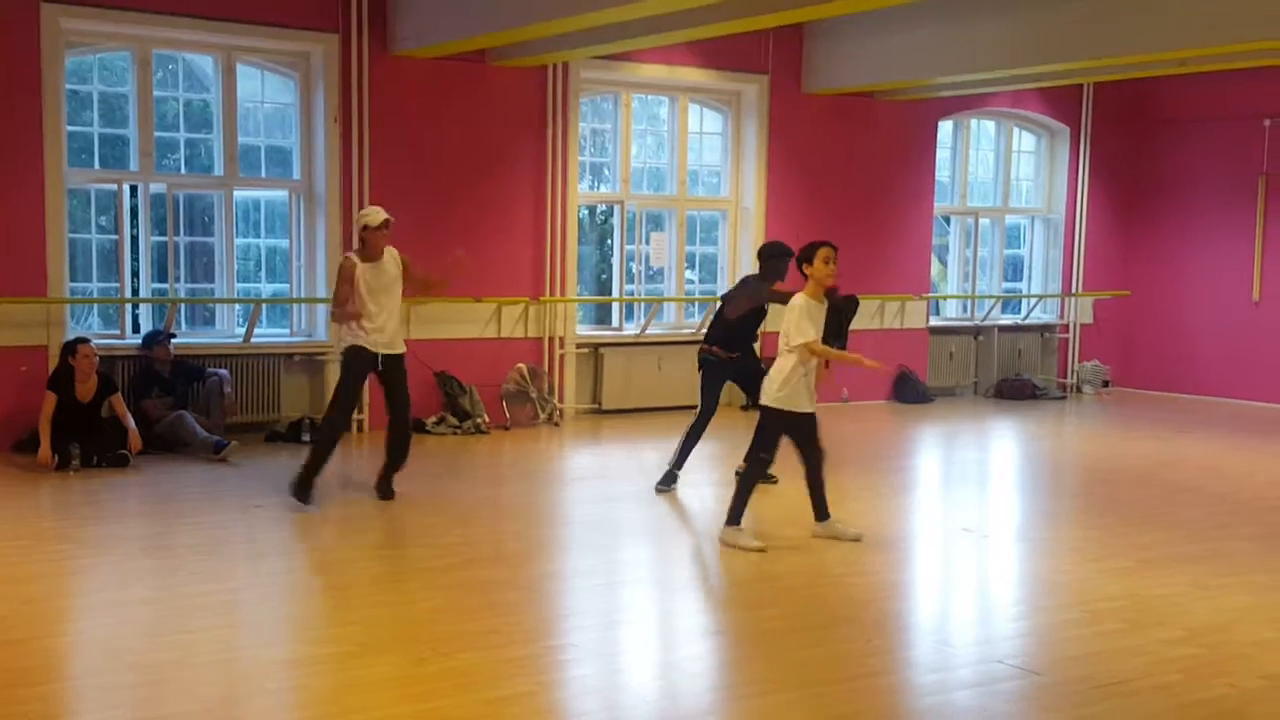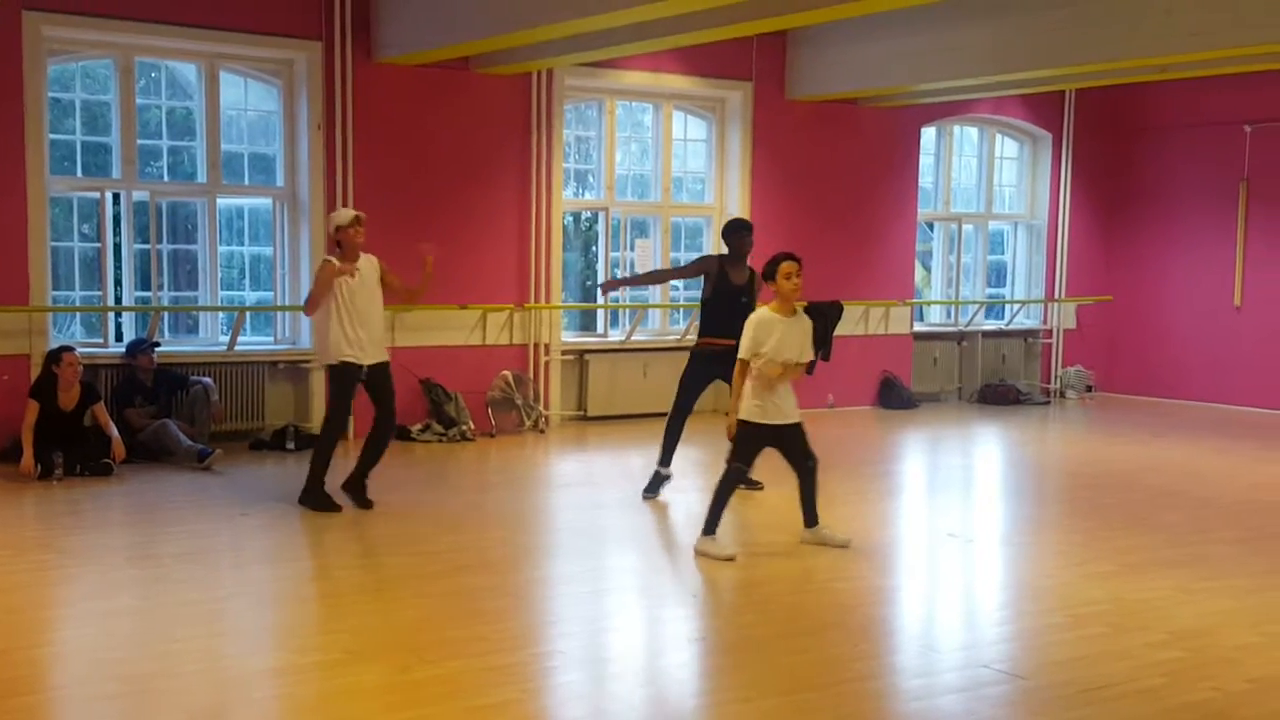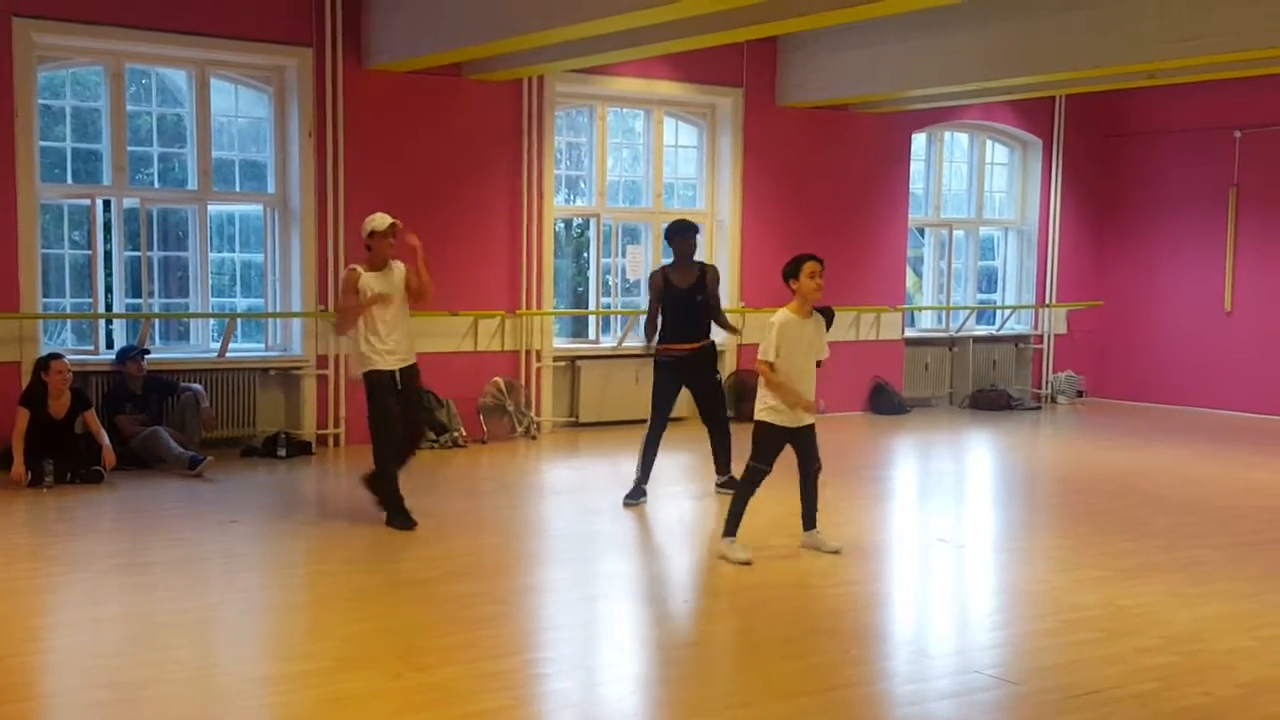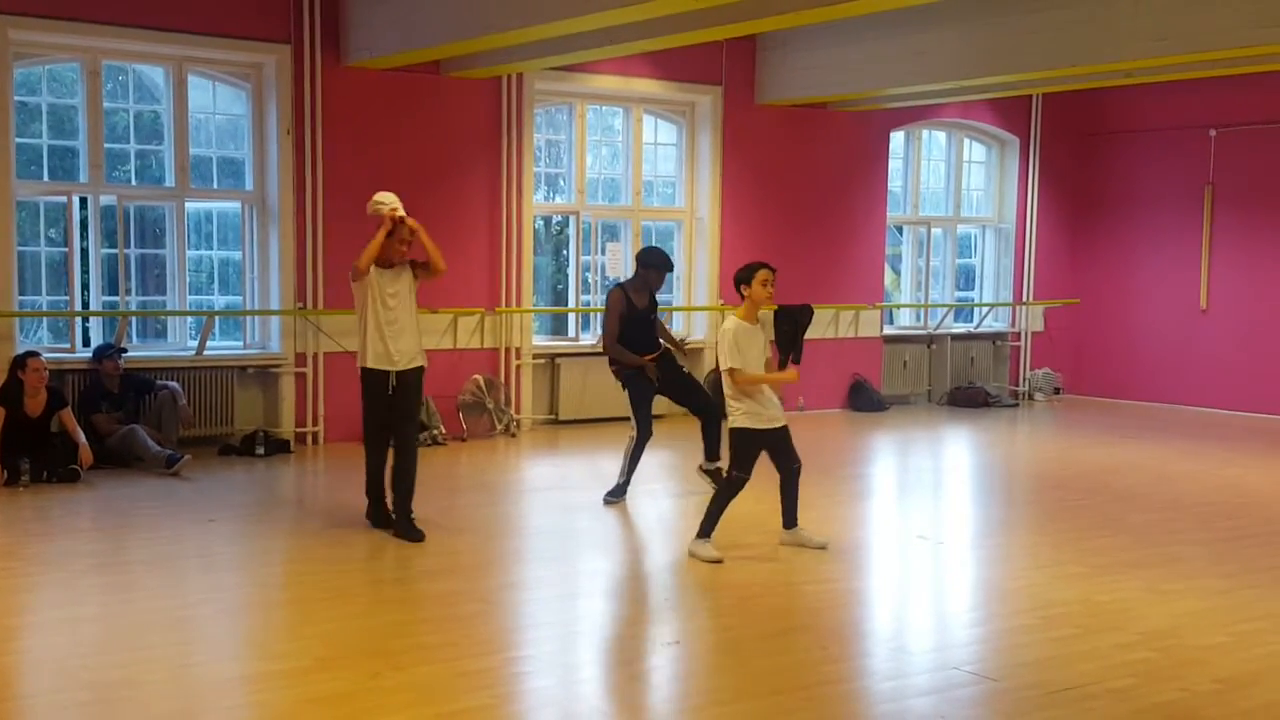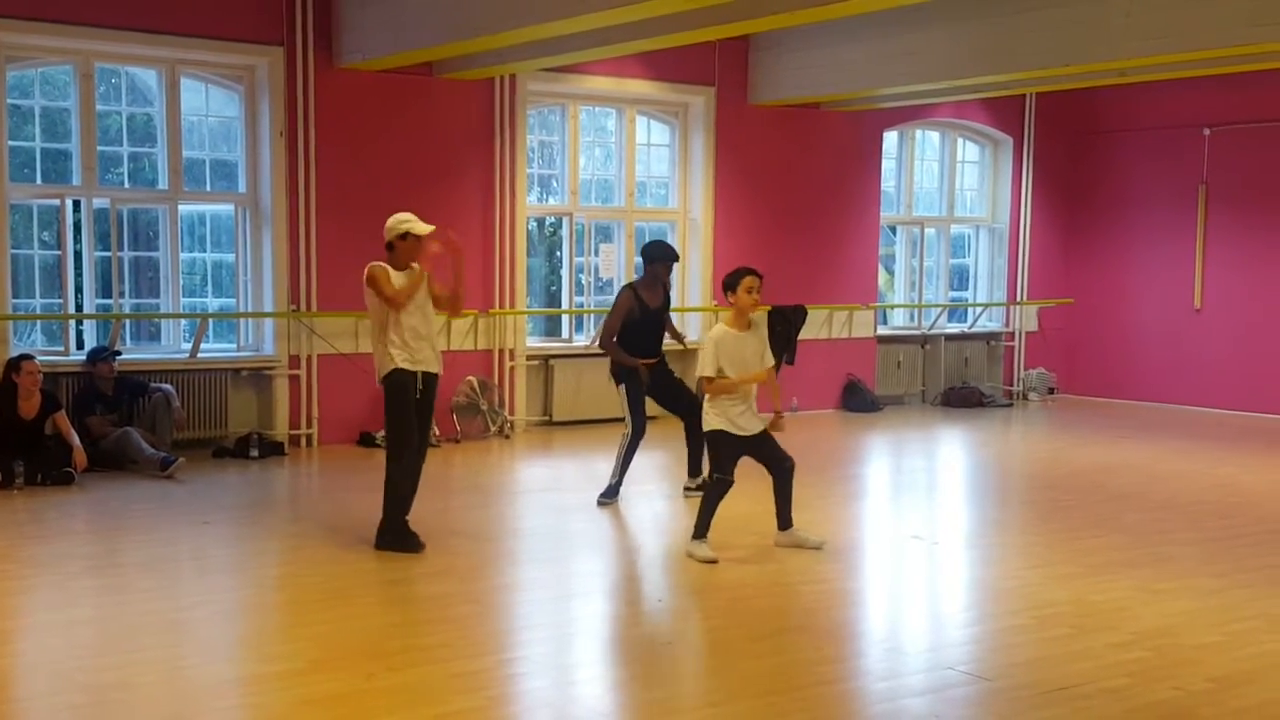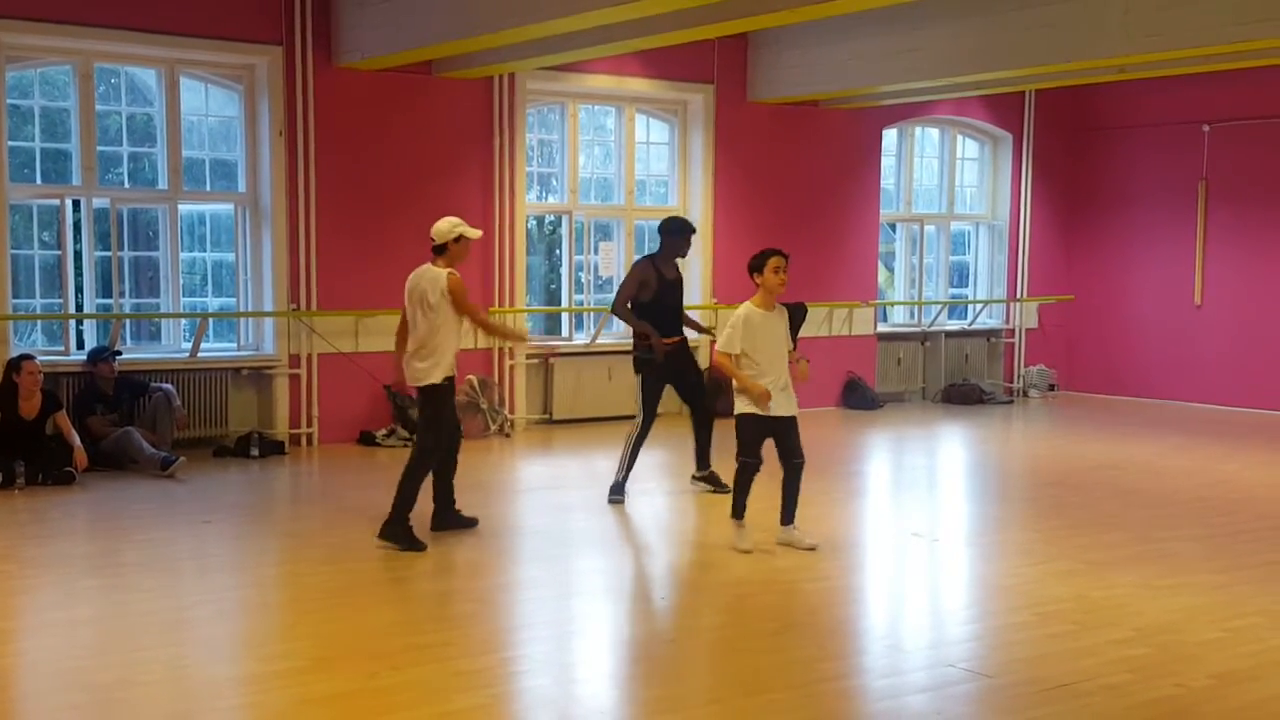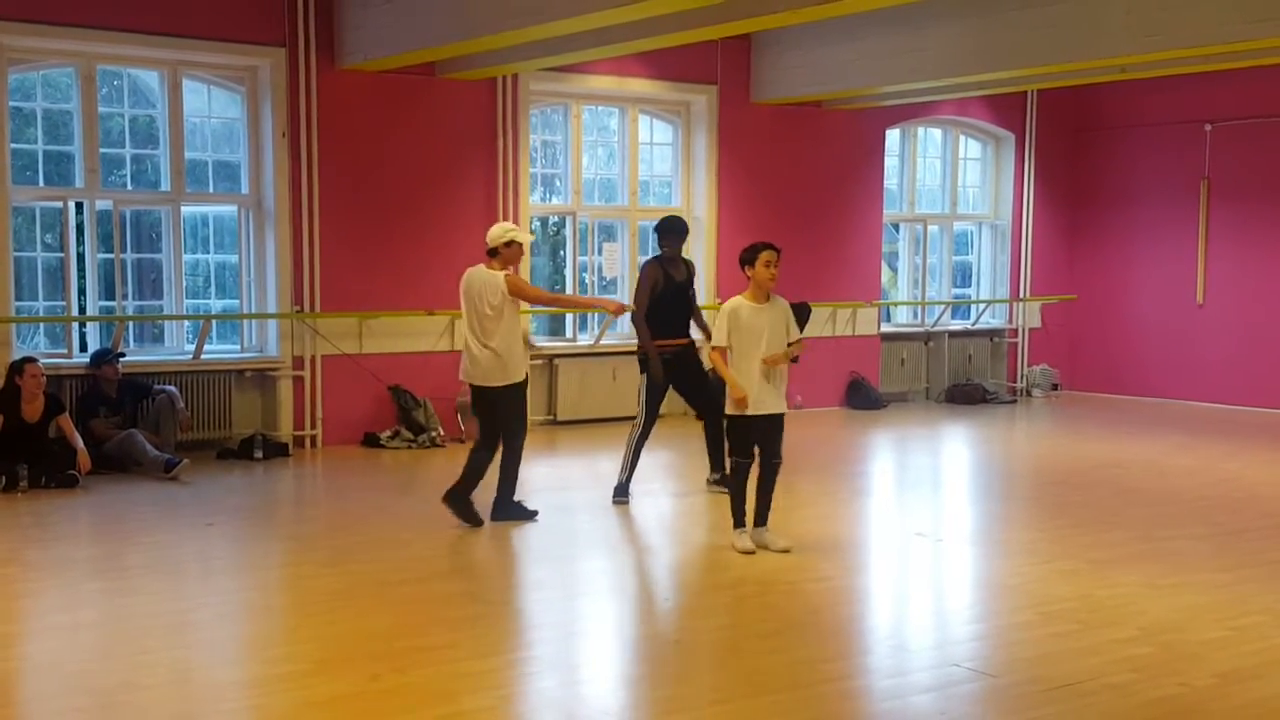
dt=0.7s
person 1, frame 1
left shoulder: (396, 258)
right shoulder: (350, 265)
left elbow: (427, 286)
right elbow: (336, 313)
right wrist: (351, 313)
left hip: (393, 347)
right hip: (359, 345)
left knee: (401, 414)
right knee: (341, 409)
left ankle: (386, 477)
right ankle: (308, 476)
person 1, frame 2
left shoulder: (374, 264)
right shoulder: (329, 267)
left elbow: (408, 296)
right elbow: (309, 309)
left wrist: (426, 274)
right wrist: (333, 276)
left hip: (376, 354)
right hip: (344, 356)
left knee: (386, 419)
right knee: (337, 422)
left ankle: (357, 481)
right ankle: (313, 489)
person 1, frame 3
left shoulder: (401, 270)
right shoulder: (355, 275)
left elbow: (426, 296)
right elbow: (342, 326)
left wrist: (418, 256)
right wrist: (368, 301)
left hip: (406, 360)
right hip: (375, 364)
left knee: (415, 430)
right knee: (387, 435)
left ankle: (378, 478)
right ankle: (394, 506)
person 1, frame 4
left shoulder: (411, 269)
right shoulder: (363, 274)
left elbow: (440, 268)
right elbow: (362, 264)
left wrist: (417, 228)
right wrist: (386, 225)
left hip: (410, 365)
right hip: (375, 366)
left knee: (406, 441)
right knee: (376, 441)
left ankle: (403, 516)
right ankle: (376, 505)
person 1, frame 5
left shoulder: (420, 273)
right shoulder: (378, 272)
left elbow: (454, 307)
right elbow: (397, 300)
left wrist: (457, 265)
right wrist: (427, 268)
left hip: (426, 369)
right hip: (397, 369)
left knee: (416, 449)
right knee: (403, 450)
left ankle: (397, 520)
right ankle: (390, 530)
person 1, frame 6
left shoulder: (417, 276)
right shoulder: (450, 279)
left elbow: (404, 327)
right elbow: (483, 322)
left wrist: (401, 365)
right wrist: (527, 339)
left hip: (421, 370)
right hip: (438, 373)
left knee: (449, 440)
right knee: (430, 449)
left ankle: (445, 512)
right ankle: (396, 524)
person 1, frame 7
left shoulder: (470, 277)
right shoulder: (507, 281)
right elbow: (556, 301)
left wrist: (520, 337)
right wrist: (602, 303)
left hip: (477, 372)
right hip: (506, 373)
left knee: (488, 437)
right knee: (513, 437)
left ankle: (460, 493)
right ankle: (504, 503)
person 2, frame 1
left shoulder: (822, 304)
right shoulder: (799, 305)
right elbow: (813, 348)
left wrist: (818, 378)
right wrist: (855, 359)
left hip: (804, 400)
right hip: (780, 397)
left knee: (814, 457)
right knee: (760, 459)
left ankle: (823, 521)
right ankle: (732, 526)
person 2, frame 2
left shoulder: (804, 322)
right shoulder: (758, 320)
left elbow: (801, 366)
right elbow: (741, 367)
left wrist: (782, 370)
right wrist: (733, 411)
left hip: (786, 413)
right hip: (753, 413)
left knee: (807, 464)
right knee: (735, 472)
left ankle: (812, 528)
right ankle: (707, 537)
person 2, frame 3
left shoulder: (819, 322)
right shoulder: (780, 322)
right elbow: (764, 368)
left wrist: (807, 401)
right wrist: (796, 398)
left hip: (803, 416)
right hip: (773, 413)
left knee: (811, 469)
right knee: (755, 472)
left ankle: (810, 532)
right ankle: (729, 538)
person 2, frame 4
left shoulder: (759, 326)
right shoulder: (730, 329)
right elbow: (736, 377)
left wrist: (778, 382)
right wrist: (779, 377)
left hip: (771, 414)
right hip: (745, 419)
left knee: (791, 467)
right knee: (736, 479)
left ankle: (790, 530)
right ankle: (701, 539)
person 2, frame 5
left shoulder: (759, 331)
right shoulder: (716, 337)
left elbow: (769, 373)
right elbow: (709, 386)
left wrist: (777, 411)
right wrist: (748, 380)
left hip: (750, 421)
right hip: (721, 423)
left knee: (784, 466)
right knee: (721, 480)
left ankle: (786, 530)
right ankle: (697, 540)
person 2, frame 6
left shoulder: (782, 313)
right shoulder: (744, 315)
right elbow: (720, 357)
left wrist: (800, 362)
right wrist: (750, 385)
left hip: (783, 404)
right hip: (750, 404)
left knee: (795, 462)
right knee: (749, 463)
left ankle: (787, 528)
right ankle: (738, 523)
person 2, frame 7
left shoulder: (781, 306)
right shoulder: (732, 308)
left elbow: (796, 344)
right elbow: (715, 352)
left wrist: (785, 355)
right wrist: (734, 384)
left hip: (774, 402)
right hip: (742, 404)
left knee: (772, 464)
right knee: (741, 465)
left ankle: (761, 529)
right ankle: (740, 529)
person 3, frame 1
left shoulder: (760, 288)
right shoulder: (752, 287)
left elbow: (726, 299)
right elbow: (781, 298)
left wrist: (746, 329)
left hip: (742, 356)
right hip: (715, 356)
right knee: (706, 411)
right ankle: (673, 470)
person 3, frame 2
left shoulder: (755, 279)
right shoulder: (711, 265)
right elbow: (669, 274)
right wrist: (623, 281)
left hip: (737, 353)
right hip: (706, 351)
right knee: (680, 410)
right ankle: (662, 470)
person 3, frame 3
left shoulder: (709, 273)
right shoulder: (659, 277)
left elbow: (714, 310)
right elbow: (652, 317)
left wrist: (726, 325)
right wrist: (650, 346)
left hip: (701, 354)
right hip: (667, 357)
left knee: (717, 417)
right knee: (658, 422)
left ankle: (724, 476)
right ankle: (639, 486)
person 3, frame 4
left shoulder: (649, 292)
right shoulder: (617, 296)
right elbow: (609, 345)
left wrist: (673, 343)
right wrist: (643, 364)
left hip: (662, 361)
right hip: (633, 369)
left knee: (710, 409)
right knee: (642, 429)
left ankle: (710, 465)
right ankle: (622, 484)
person 3, frame 5
left shoulder: (664, 287)
right shoulder: (628, 296)
right elbow: (605, 341)
left wrist: (675, 333)
right wrist: (636, 365)
left hip: (657, 366)
right hip: (629, 370)
left knee: (696, 414)
right knee: (636, 428)
left ankle: (694, 481)
right ankle: (613, 486)
person 3, frame 6
left shoulder: (674, 267)
right shoulder: (644, 267)
right elbow: (618, 307)
left wrist: (696, 326)
right wrist: (649, 331)
left hip: (679, 349)
right hip: (651, 352)
left knee: (703, 408)
right knee: (645, 419)
left ankle: (703, 471)
right ankle: (619, 483)
person 3, frame 7
left shoulder: (688, 267)
right shoulder: (652, 268)
right elbow: (638, 315)
left wrist: (710, 335)
right wrist: (651, 357)
left hip: (685, 351)
right hip: (658, 353)
left knee: (713, 410)
right knee: (645, 420)
left ankle: (717, 475)
right ankle: (623, 484)
